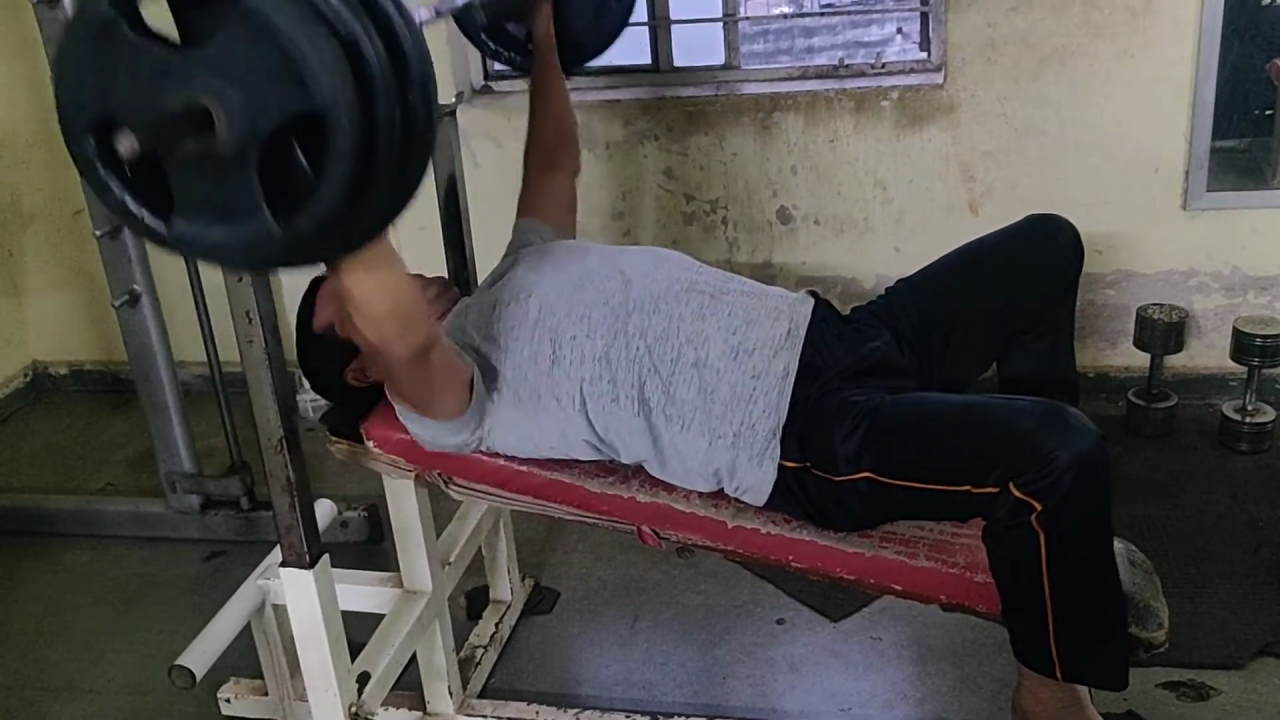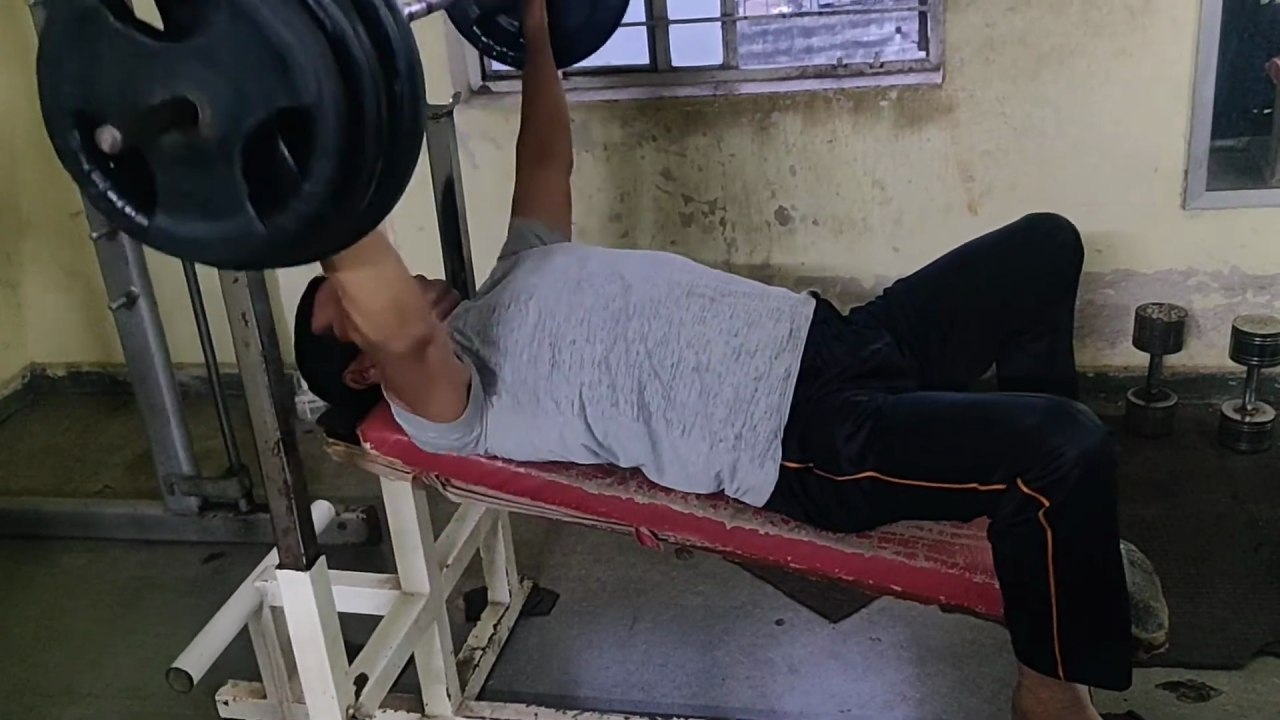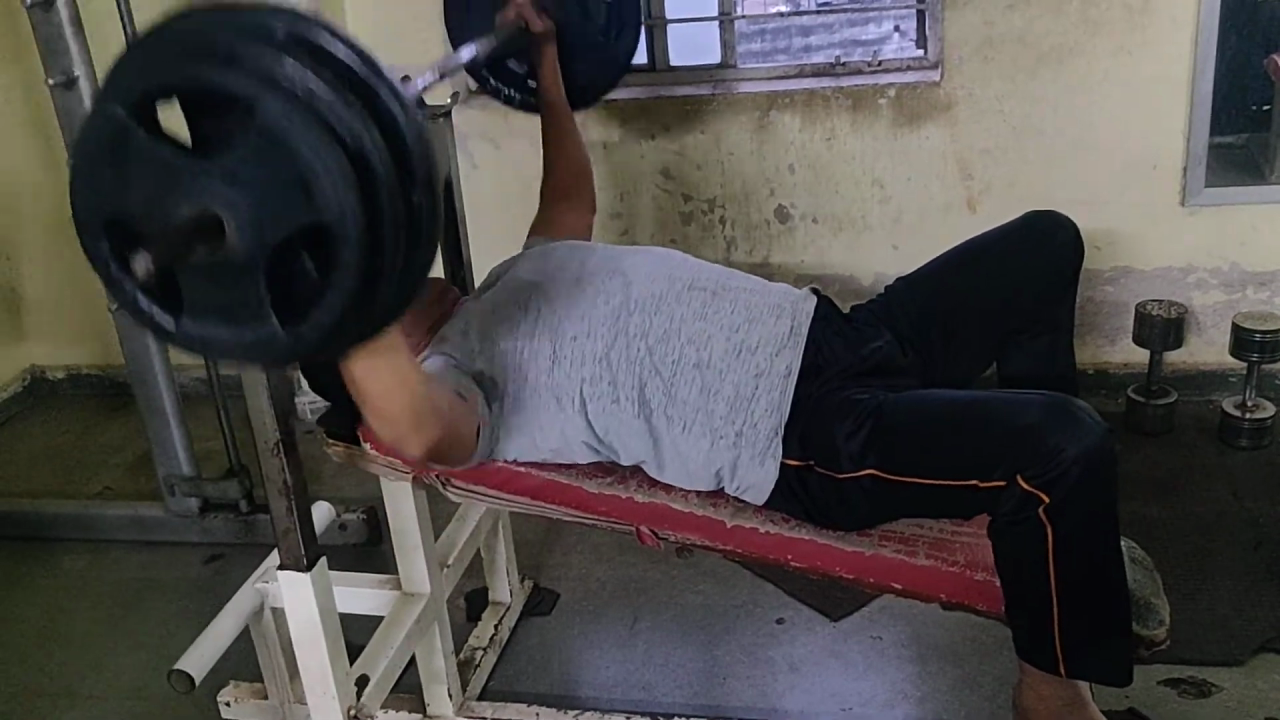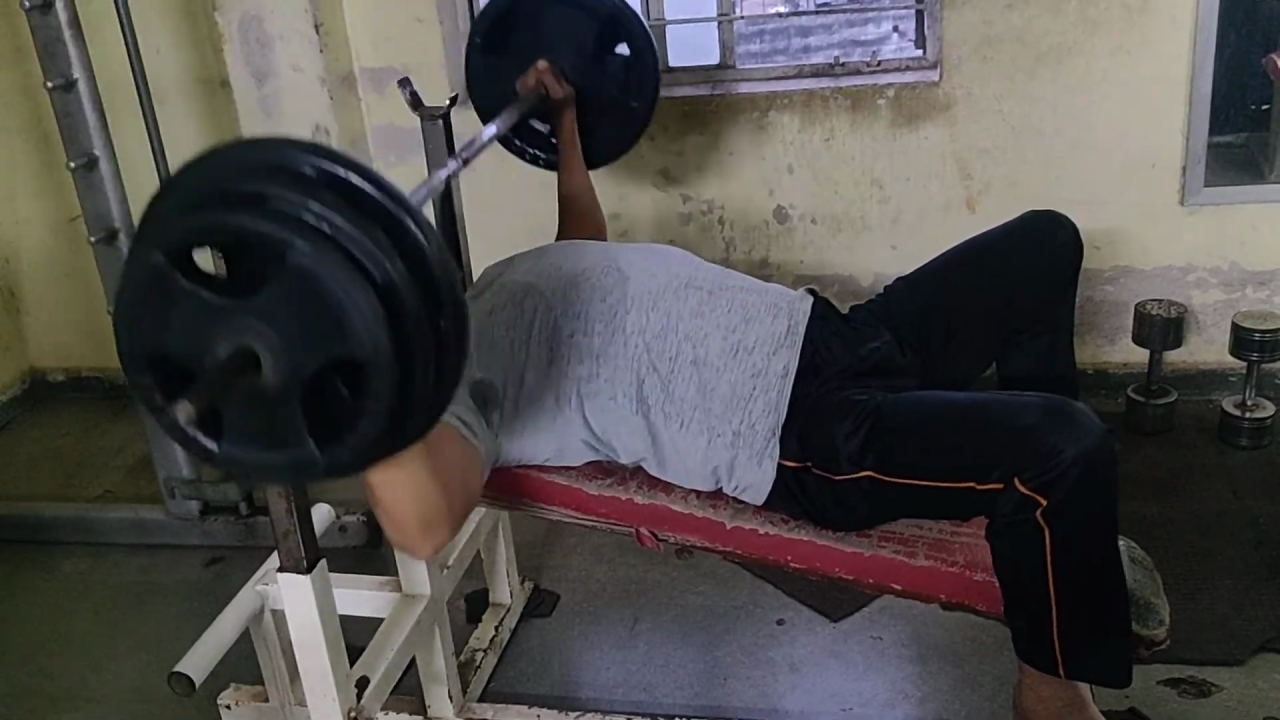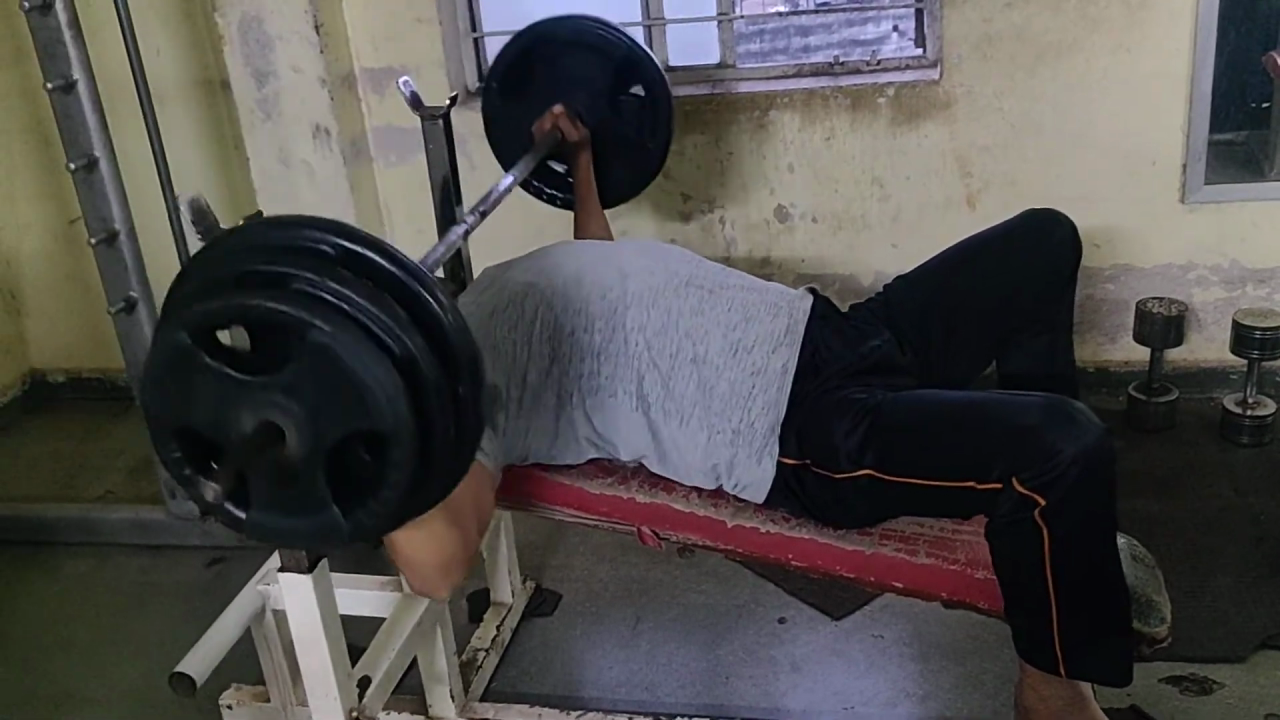
dt=0.3s
person 1, frame 1
left shoulder: (513, 285)
right shoulder: (452, 400)
left elbow: (556, 168)
right elbow: (406, 335)
left hip: (831, 343)
right hip: (807, 434)
left knee: (1045, 247)
right knee: (1065, 451)
left ankle: (1051, 525)
person 1, frame 2
left shoulder: (513, 286)
right shoulder: (449, 402)
left elbow: (548, 164)
right elbow: (402, 330)
left hip: (829, 343)
right hip: (809, 438)
left knee: (1045, 246)
right knee: (1069, 446)
left ankle: (1052, 523)
person 1, frame 3
left shoulder: (500, 295)
right shoulder: (446, 376)
left elbow: (572, 203)
right elbow: (416, 433)
left hip: (832, 340)
right hip: (810, 431)
left knee: (1045, 245)
right knee: (1070, 443)
left ankle: (1049, 519)
person 1, frame 4
left shoulder: (491, 298)
right shoulder: (448, 388)
left elbow: (584, 252)
right elbow: (427, 523)
left wrist: (562, 118)
left hip: (825, 338)
right hip: (806, 434)
left knee: (1044, 243)
right knee: (1069, 447)
left ankle: (1056, 527)
person 1, frame 5
left shoulder: (489, 294)
right elbow: (440, 565)
left wrist: (579, 155)
left hip: (825, 337)
right hip: (805, 431)
left knee: (1043, 243)
right knee: (1069, 447)
left ankle: (1058, 539)
